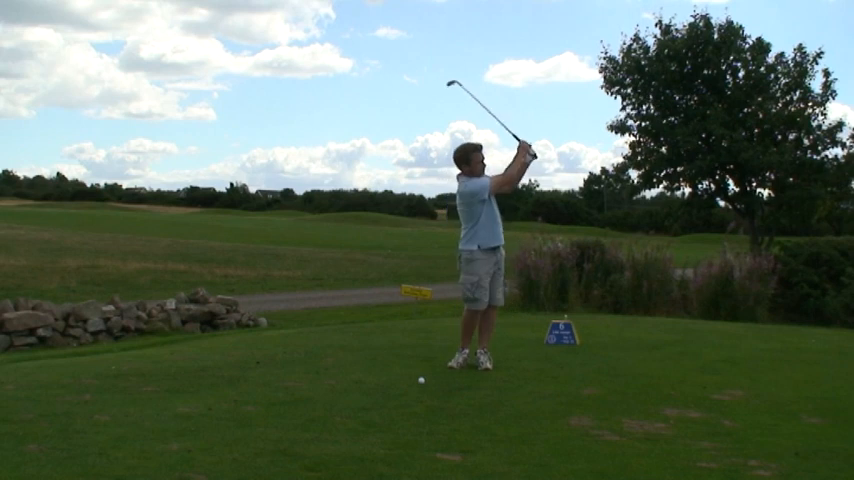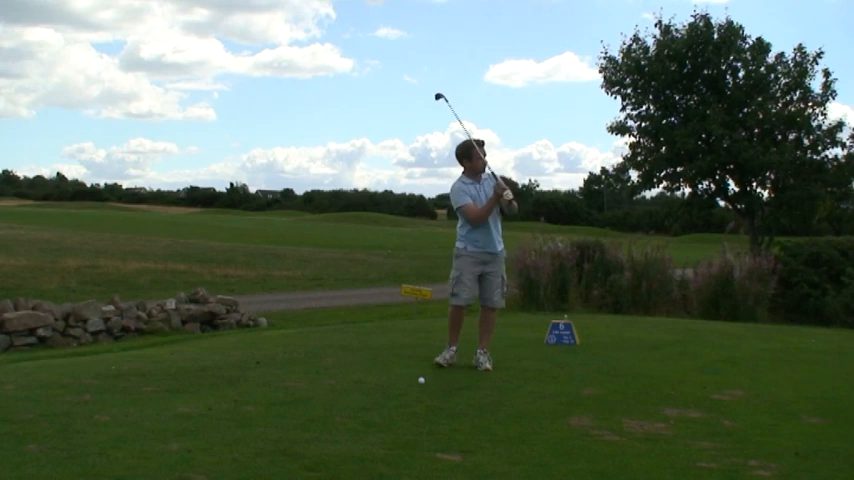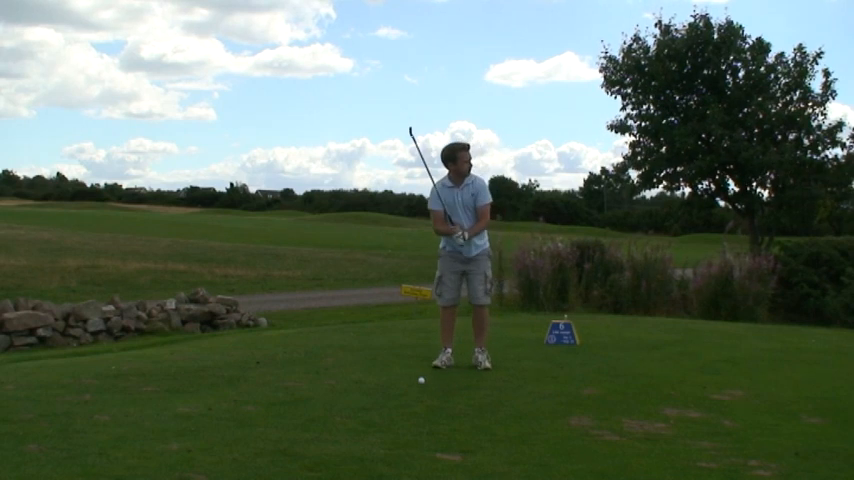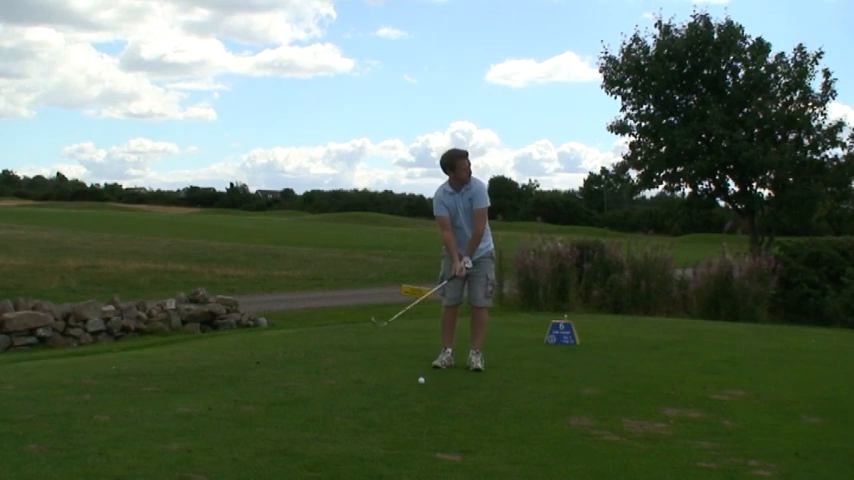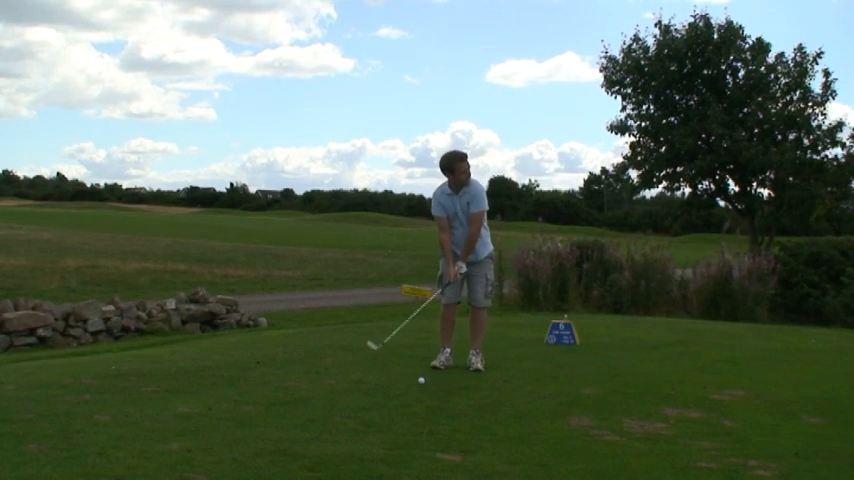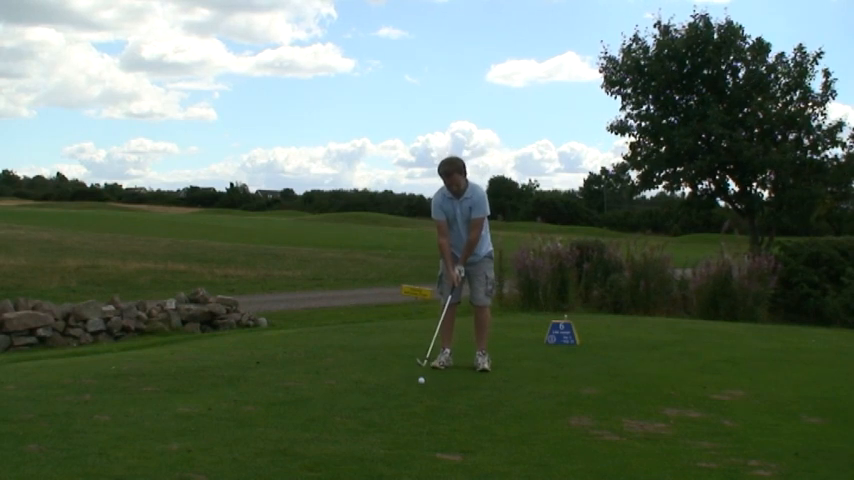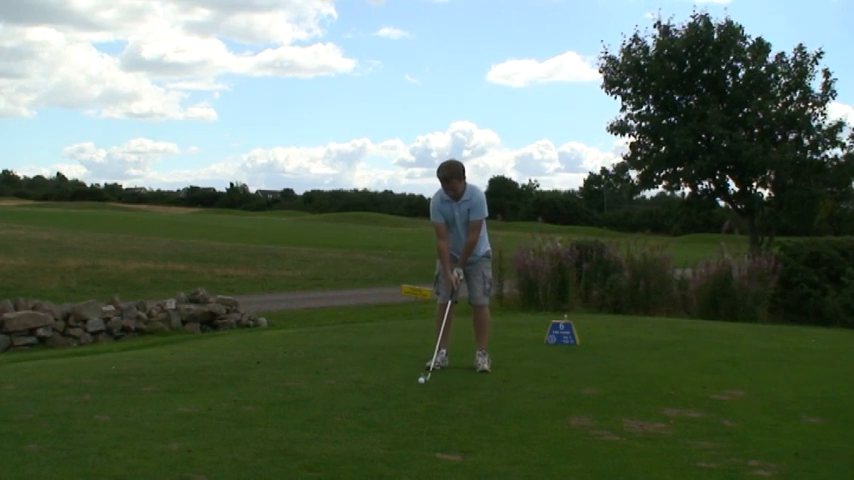
dt=0.5s
person 1, frame 1
left shoulder: (479, 179)
right shoulder: (469, 188)
left elbow: (508, 185)
right elbow: (508, 179)
left wrist: (525, 162)
right wrist: (520, 153)
left hip: (494, 251)
right hip: (475, 254)
left knee: (492, 304)
right knee: (475, 305)
left ankle: (483, 352)
right ankle: (463, 351)
person 1, frame 2
left shoulder: (491, 179)
right shoulder: (459, 188)
left elbow: (512, 210)
right elbow: (475, 220)
left wrist: (509, 200)
right wrist: (494, 199)
left hip: (494, 252)
right hip: (468, 252)
left knee: (491, 305)
right knee: (458, 303)
left ankle: (482, 352)
right ankle: (450, 349)
person 1, frame 3
left shoulder: (479, 184)
right shoulder: (438, 189)
left elbow: (484, 220)
right elbow: (437, 226)
left wrist: (466, 235)
right wrist: (452, 232)
left hip: (478, 252)
right hip: (450, 253)
left knee: (481, 302)
right knee: (447, 303)
left ankle: (480, 351)
right ankle: (447, 352)
person 1, frame 4
left shoulder: (478, 187)
right shoulder: (440, 195)
left elbow: (479, 225)
right elbow: (446, 231)
left wrist: (468, 257)
right wrist: (456, 260)
left hip: (480, 254)
right hip: (453, 255)
left knee: (480, 304)
right knee: (449, 303)
left ankle: (475, 353)
right ankle: (446, 352)
person 1, frame 5
left shoulder: (476, 190)
right shoulder: (439, 195)
left elbow: (475, 230)
right elbow: (443, 232)
left wrist: (463, 262)
right wrist: (451, 265)
left hip: (479, 255)
right hip: (452, 254)
left knee: (480, 305)
right knee: (448, 302)
left ankle: (475, 353)
right ankle: (445, 352)
person 1, frame 6
left shoulder: (478, 195)
right shoulder: (439, 199)
left elbow: (475, 234)
right elbow: (443, 236)
left wrist: (461, 265)
right wrist: (450, 269)
left hip: (479, 255)
right hip: (452, 255)
left knee: (481, 304)
right knee: (448, 303)
left ankle: (482, 354)
right ankle: (445, 352)
person 1, frame 7
left shoulder: (477, 196)
right shoulder: (437, 201)
left elbow: (473, 236)
right elbow: (441, 239)
left wrist: (460, 267)
right wrist: (449, 272)
left hip: (477, 255)
right hip: (449, 255)
left knee: (481, 303)
right knee: (444, 302)
left ankle: (482, 354)
right ankle: (442, 352)
